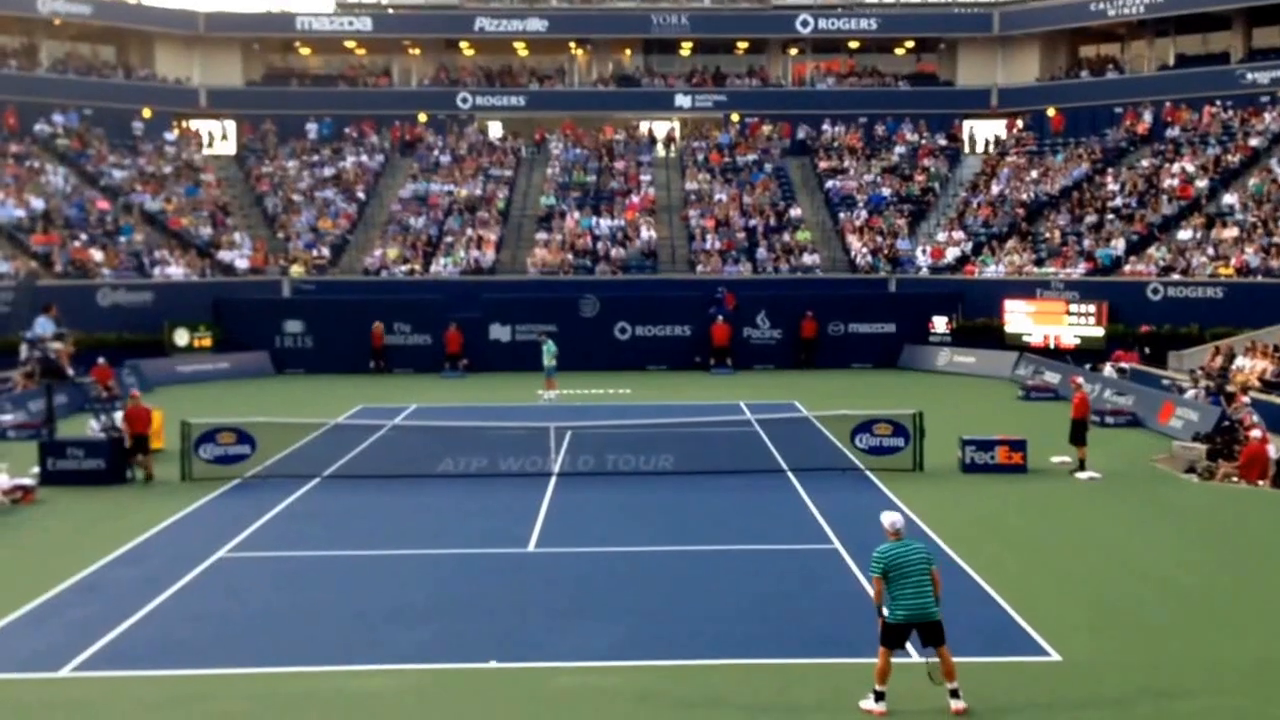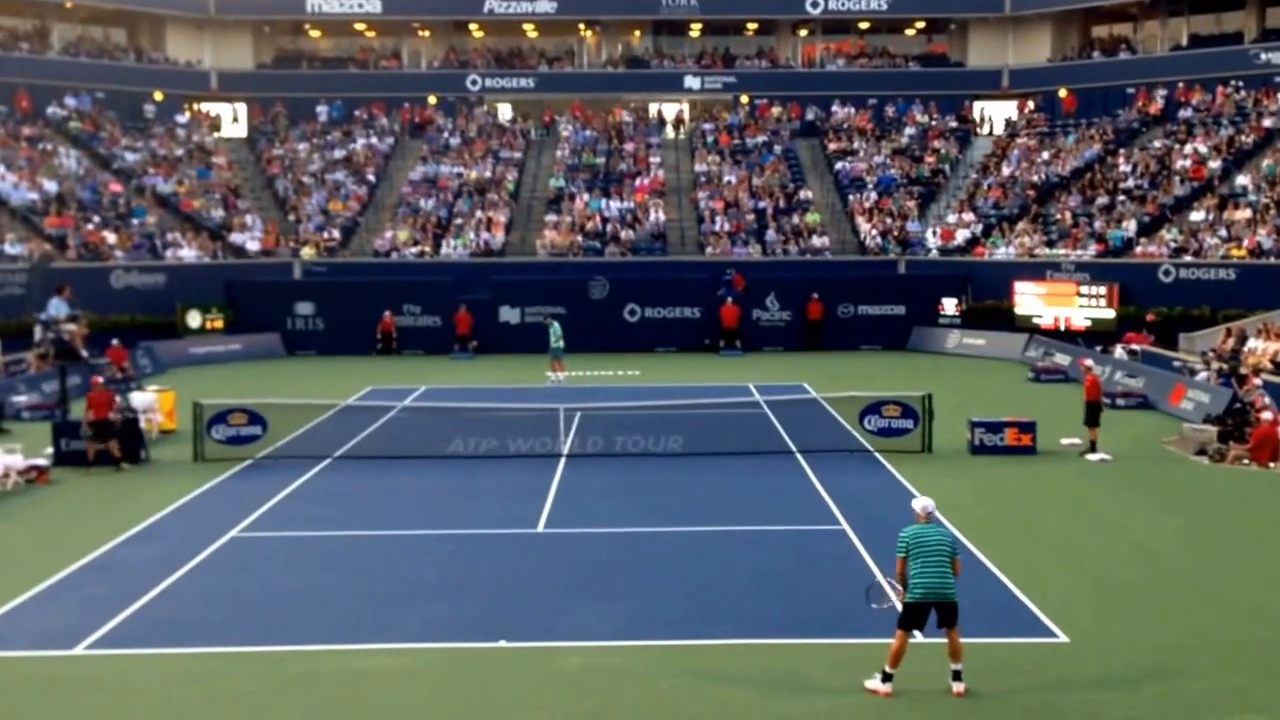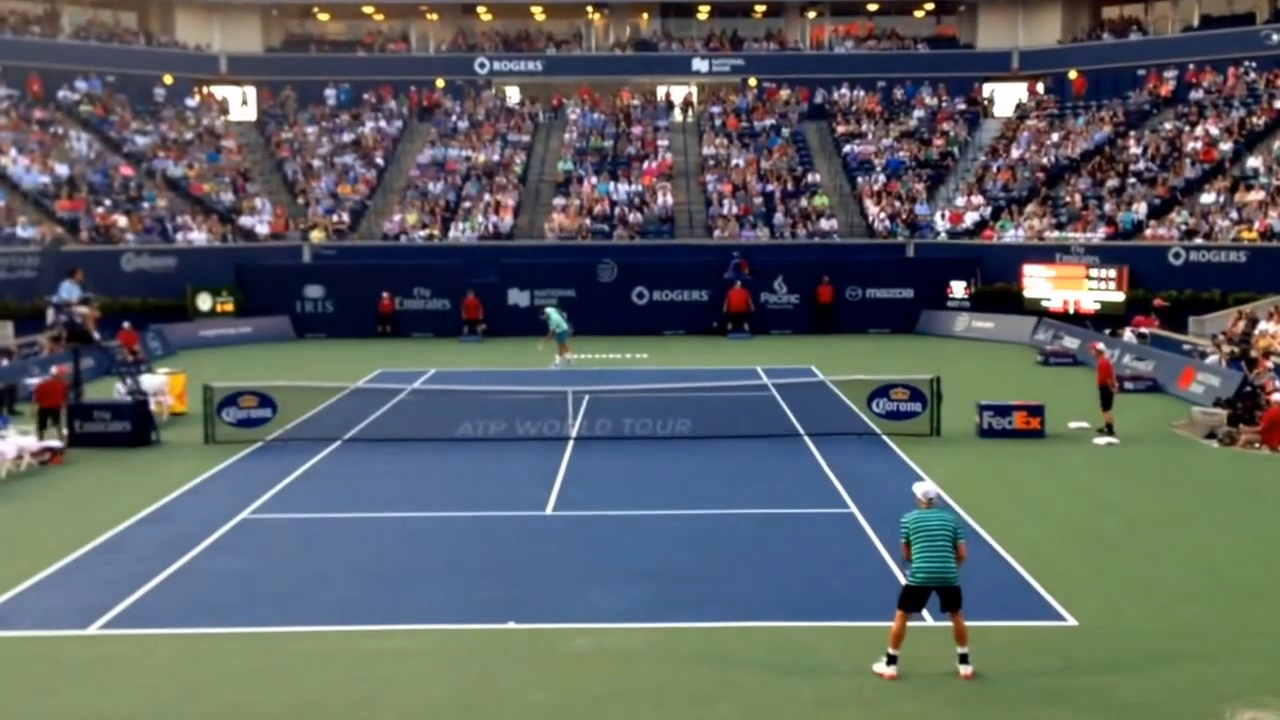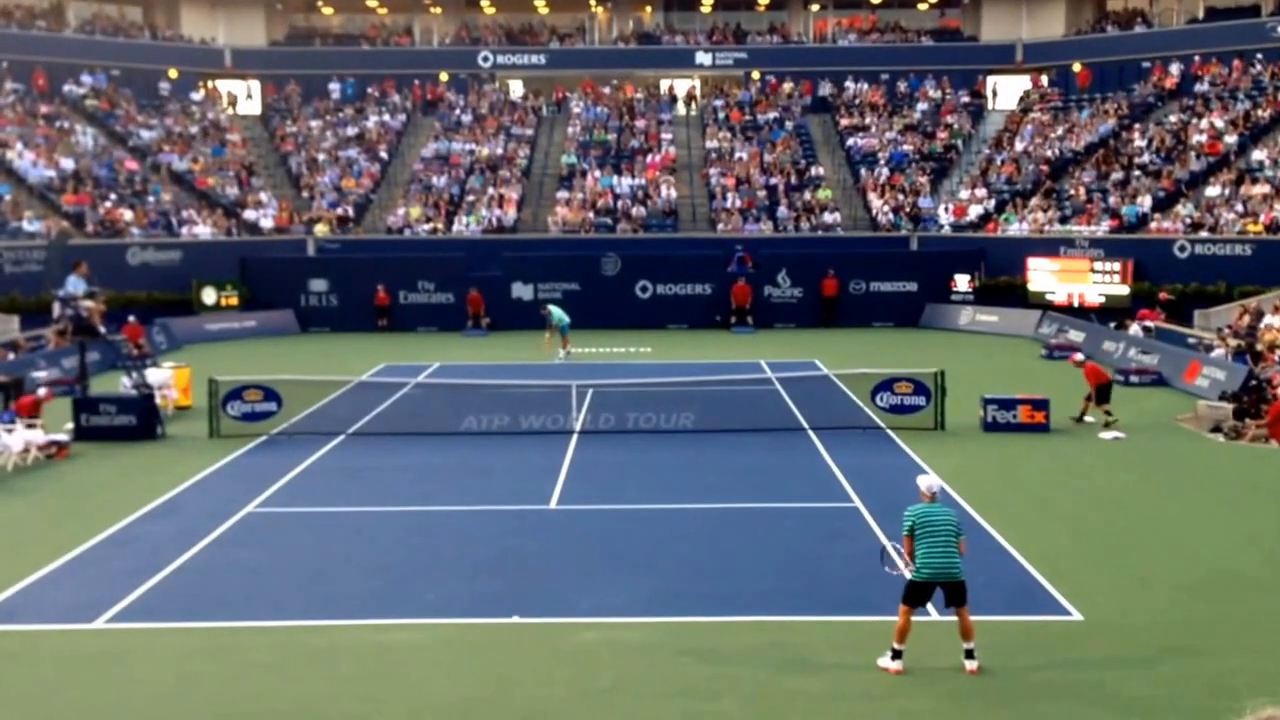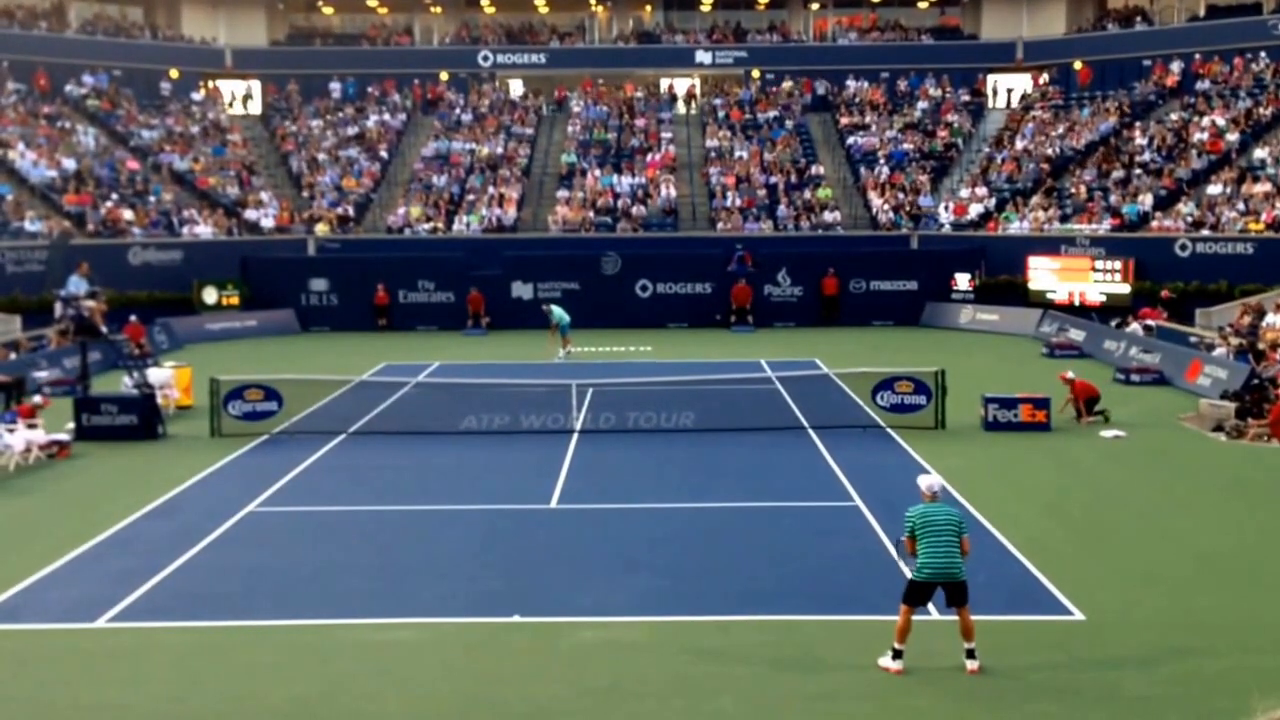
dt=0.7s
person 1, frame 1
left shoulder: (880, 553)
right shoulder: (921, 548)
left elbow: (878, 588)
right elbow: (935, 580)
left wrist: (880, 614)
right wrist: (937, 604)
left hip: (899, 614)
right hip: (929, 611)
left knee: (884, 653)
right knee: (943, 652)
left ankle: (878, 701)
right ankle: (956, 699)
person 1, frame 2
left shoulder: (907, 533)
right shoulder: (947, 534)
left elbow: (900, 569)
right elbow: (957, 570)
left wrist: (904, 589)
left hip: (918, 593)
right hip: (947, 592)
left knee: (902, 635)
right knee: (953, 633)
left ankle: (885, 681)
right ankle: (957, 681)
person 1, frame 3
left shoulder: (909, 519)
right shoulder: (950, 519)
left elbow: (907, 554)
right elbow: (962, 554)
left hip: (919, 577)
right hip: (948, 576)
left knee: (901, 616)
right knee: (957, 616)
left ankle: (890, 664)
right ankle: (965, 664)
person 1, frame 4
left shoulder: (912, 512)
right shoulder: (952, 514)
left elbow: (908, 549)
right elbow: (961, 550)
left wrist: (915, 564)
left hip: (924, 573)
right hip: (953, 572)
left knee: (905, 611)
right knee: (962, 612)
left ankle: (895, 659)
right ankle: (970, 659)
person 1, frame 5
left shoulder: (913, 512)
right shoulder: (955, 513)
left elbow: (911, 550)
right elbow: (966, 549)
left hip: (924, 572)
right hip: (954, 572)
left knee: (906, 611)
right knee: (963, 612)
left ankle: (896, 659)
right ankle: (971, 658)
